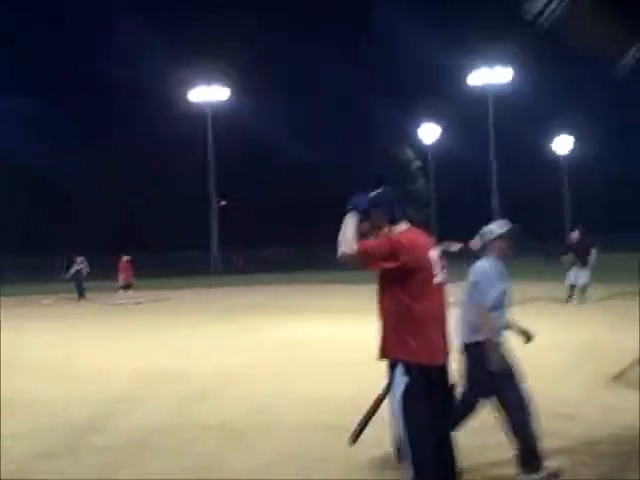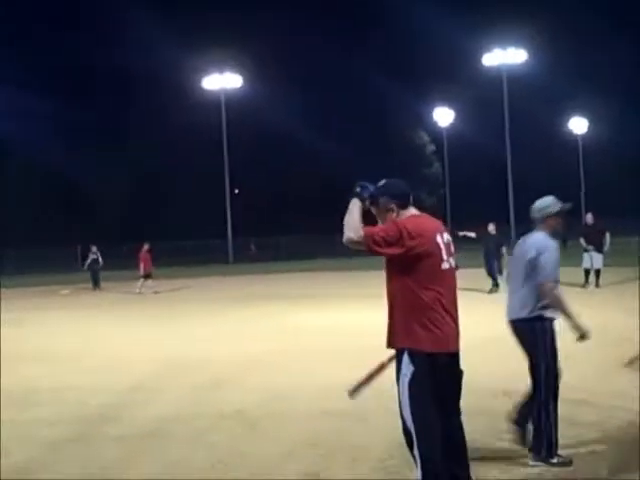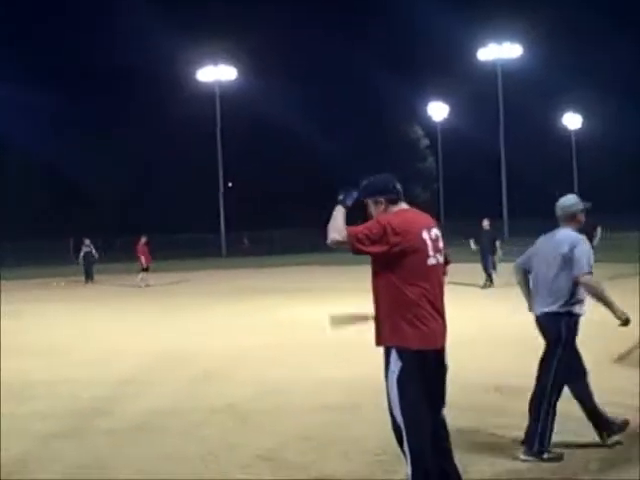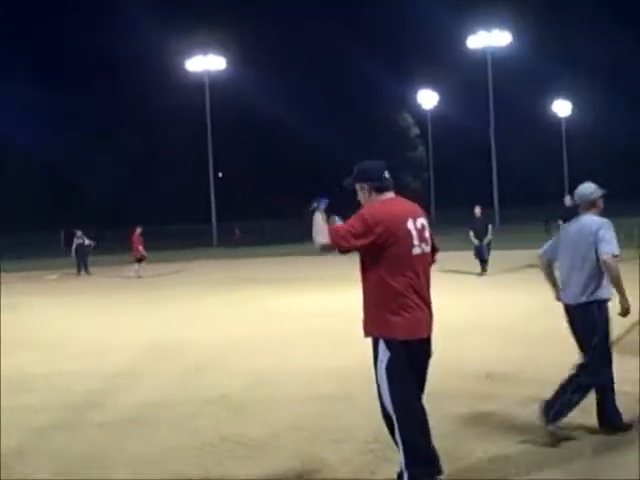
dt=0.2s
person 1, frame 1
left shoulder: (399, 244)
right shoulder: (423, 241)
left elbow: (346, 251)
left wrist: (353, 212)
left hip: (412, 355)
right hip: (435, 353)
left knee: (412, 433)
right knee: (436, 427)
person 1, frame 2
left shoulder: (405, 229)
right shoulder: (434, 226)
left elbow: (352, 237)
left wrist: (358, 198)
left hip: (419, 343)
right hip: (446, 339)
left knee: (420, 422)
right knee: (447, 416)
person 1, frame 3
left shoulder: (390, 226)
right shoulder: (427, 222)
left elbow: (336, 237)
left wrist: (342, 204)
left hip: (406, 338)
right hip: (433, 334)
left knee: (409, 417)
right knee: (431, 412)
person 1, frame 4
left shoulder: (374, 216)
right shoulder: (415, 211)
left elbow: (325, 240)
right elbow: (429, 256)
left wrist: (319, 211)
left hip: (393, 326)
right hip: (420, 323)
left knee: (398, 405)
right knee: (409, 400)
person 2, frame 1
left shoulder: (482, 268)
right shoulder: (490, 270)
right elbow: (482, 312)
right wrist: (494, 351)
left hip: (474, 344)
right hip: (484, 345)
left knee: (469, 402)
right knee: (515, 403)
person 2, frame 2
left shoulder: (524, 243)
right shoulder: (548, 245)
left elbow: (514, 279)
right elbow: (548, 289)
right wrist: (574, 322)
left hip: (519, 318)
right hip: (535, 320)
left knee: (546, 379)
right knee: (546, 384)
left ankle: (521, 420)
right ankle: (544, 452)
person 2, frame 3
left shoulder: (543, 240)
right shoulder: (577, 240)
left elbow: (519, 268)
right elbow: (585, 279)
left wrist: (531, 299)
right wrist: (616, 309)
left hip: (545, 315)
right hip: (563, 317)
left knee: (576, 373)
right knee: (551, 380)
left ankle: (605, 427)
right ankle: (534, 446)
person 2, frame 4
left shoulder: (566, 229)
right shoulder: (602, 225)
left elbow: (544, 258)
right elbow: (608, 261)
left wrist: (557, 288)
right wrist: (623, 298)
left hip: (571, 305)
right hip: (592, 304)
left knee: (599, 362)
right knee: (593, 367)
left ankle: (611, 419)
right ankle: (552, 410)
